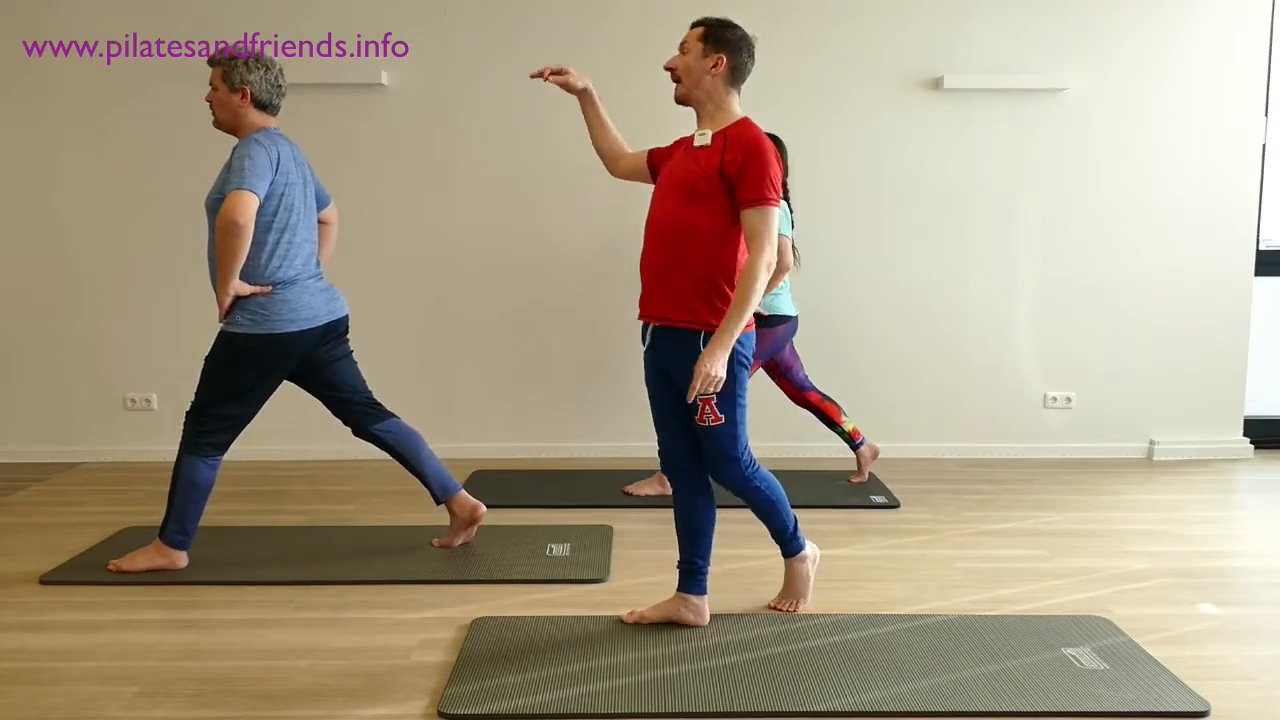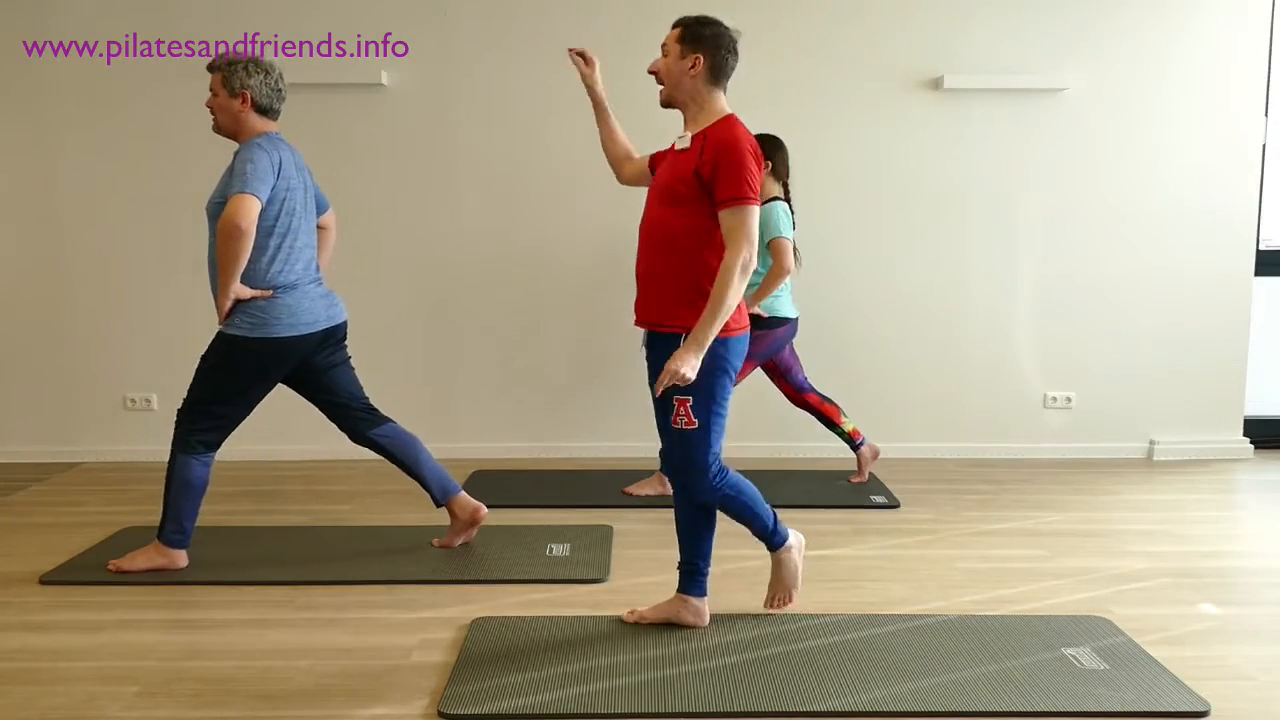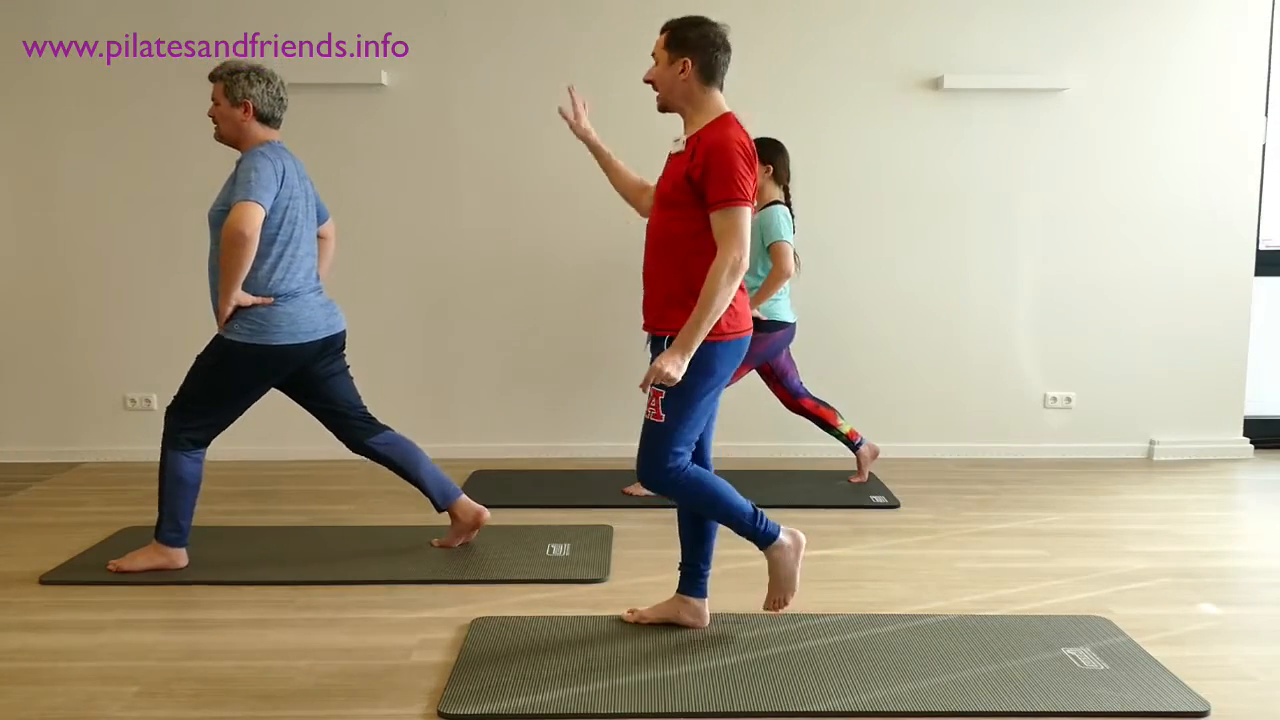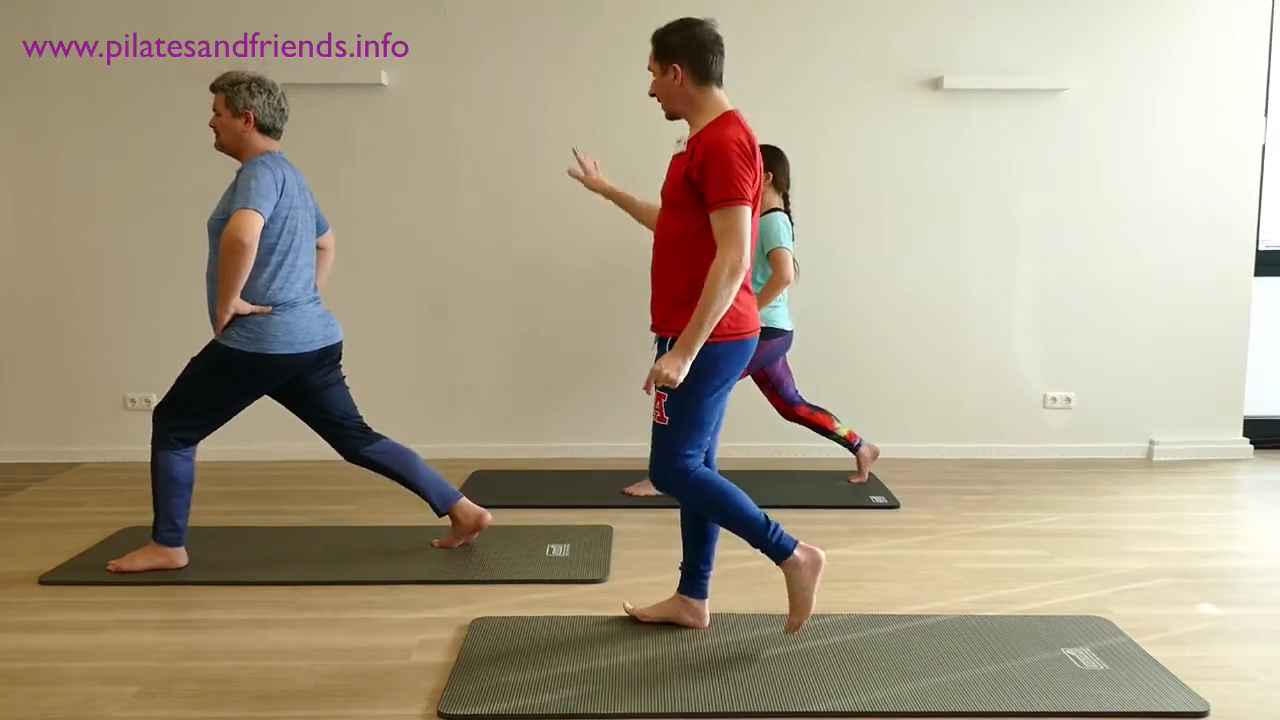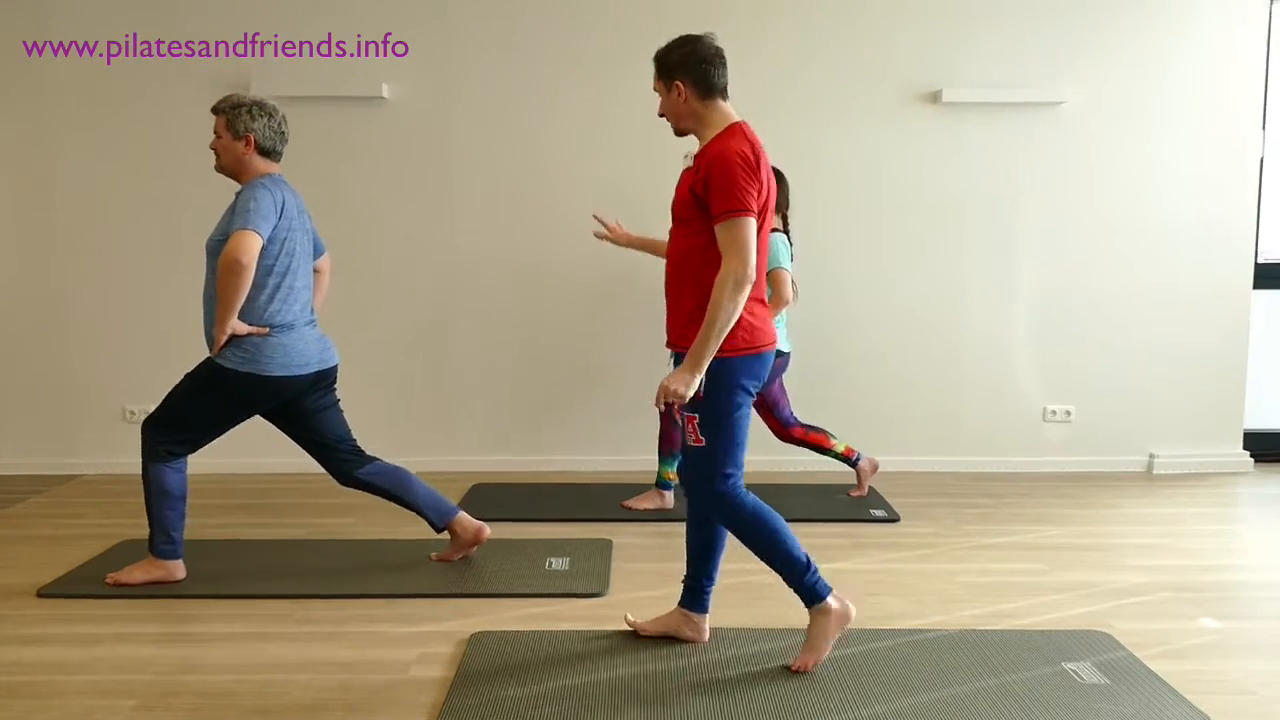
dt=0.2s
person 1, frame 1
left shoulder: (748, 146)
right shoulder: (686, 149)
left elbow: (763, 257)
right elbow: (618, 161)
left wrist: (721, 348)
right wrist: (586, 96)
left hip: (707, 339)
right hip: (664, 335)
left knee: (729, 463)
right knee: (681, 468)
left ankle: (798, 551)
right ankle: (691, 596)
person 1, frame 2
left shoulder: (730, 144)
right shoulder: (687, 146)
left elbow: (742, 256)
right elbow: (629, 170)
left wrist: (696, 347)
right wrist: (597, 96)
left hip: (702, 341)
right hip: (671, 336)
left knee: (699, 473)
right knee: (687, 473)
left ankle: (782, 544)
right ankle: (691, 598)
person 1, frame 3
left shoulder: (722, 144)
right shoulder: (698, 144)
left elbow: (734, 259)
right elbow: (655, 205)
left wrist: (680, 349)
right wrist: (590, 140)
left hip: (703, 339)
right hip: (691, 337)
left knee: (660, 465)
right knee: (686, 465)
left ankle: (775, 541)
right ankle: (691, 598)
person 1, frame 4
left shoulder: (722, 143)
right shoulder: (709, 142)
left elbow: (732, 257)
right elbow: (679, 227)
left wrist: (683, 351)
right wrist: (609, 192)
left hip: (711, 340)
right hip: (702, 337)
left knee: (677, 469)
right knee: (689, 466)
left ankle: (793, 558)
right ankle: (691, 598)
person 1, frame 5
left shoulder: (727, 155)
right shoulder: (730, 151)
left elbow: (739, 270)
left wrist: (692, 366)
left hip: (725, 356)
right hip: (723, 354)
left knee: (722, 490)
right knee: (701, 486)
left ankle: (825, 604)
right ankle: (690, 613)
person 2, frame 1
left shoulder: (255, 148)
right shoulder: (288, 151)
left elbow: (237, 216)
right elbow: (328, 217)
left wrist: (227, 285)
left hip: (266, 326)
right hip: (320, 317)
left knee: (204, 432)
right knee: (367, 415)
left ankle: (170, 548)
right ankle: (459, 502)
person 2, frame 2
left shoulder: (257, 153)
right shoulder: (287, 156)
left elbow: (239, 219)
right elbow: (326, 222)
left wrist: (227, 287)
left hip: (265, 330)
right hip: (318, 322)
left knee: (196, 431)
right knee: (363, 420)
left ankle: (170, 547)
right ankle: (459, 504)
person 2, frame 3
left shoulder: (261, 161)
right shoulder: (288, 165)
left elbow: (243, 227)
right elbow: (326, 232)
left wrist: (229, 294)
left hip: (263, 336)
right hip: (316, 330)
left knee: (184, 428)
right knee: (360, 429)
left ankle: (168, 547)
right ankle: (461, 507)
person 2, frame 4
left shoulder: (261, 172)
right shoulder: (288, 176)
left elbow: (242, 234)
right elbow: (325, 244)
left wrist: (227, 302)
left hip: (259, 344)
right hip: (313, 339)
left knee: (173, 427)
right knee: (356, 439)
left ankle: (168, 546)
right ankle: (462, 510)
person 2, frame 5
left shoulder: (260, 194)
right shoulder: (286, 198)
left elbow: (240, 255)
right elbow: (321, 267)
left wrist: (224, 323)
left hip: (255, 364)
right hip: (308, 361)
left knee: (162, 440)
right knee: (350, 462)
left ankle: (165, 559)
right ankle: (461, 524)
person 3, frame 1
left shoulder: (773, 208)
left elbow: (784, 262)
left hip: (769, 321)
right hip: (774, 321)
right knee: (802, 391)
left ankle: (668, 477)
right ankle: (863, 449)
person 3, frame 2
left shoulder: (773, 209)
right shoulder: (765, 207)
left elbow: (784, 264)
left wrist: (751, 302)
left hip: (768, 323)
right hip: (772, 322)
right knee: (801, 392)
left ankle: (668, 476)
right ankle: (864, 449)
person 3, frame 3
left shoulder: (773, 214)
right shoulder: (763, 212)
left elbow: (785, 268)
left wrist: (751, 305)
left hip: (766, 327)
right hip: (767, 327)
right knee: (797, 397)
right ankle: (863, 448)
person 3, frame 4
left shoulder: (773, 221)
right shoulder: (763, 219)
left elbow: (785, 276)
left hip: (764, 333)
right hip: (767, 333)
right knee: (793, 407)
right ankle: (864, 450)
person 3, frame 5
left shoulder: (772, 241)
left elbow: (783, 297)
left knee: (674, 406)
right knee: (788, 429)
left ankle: (664, 492)
right ankle: (861, 463)
